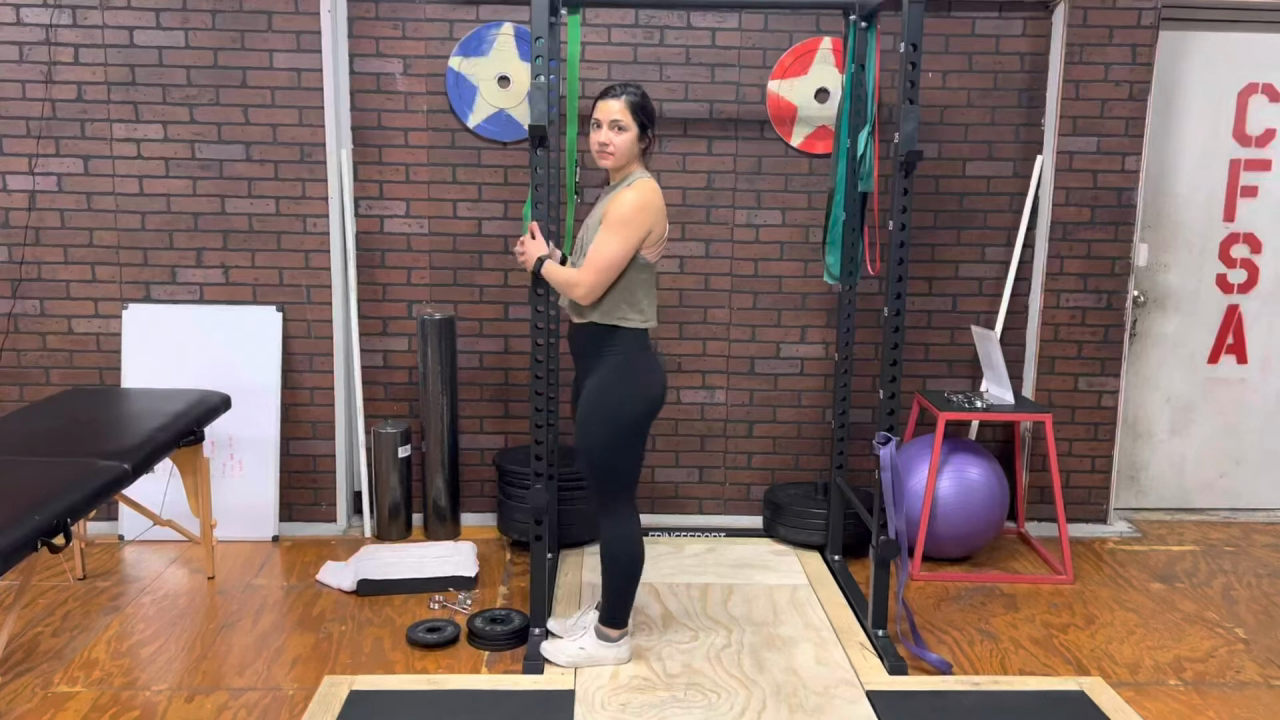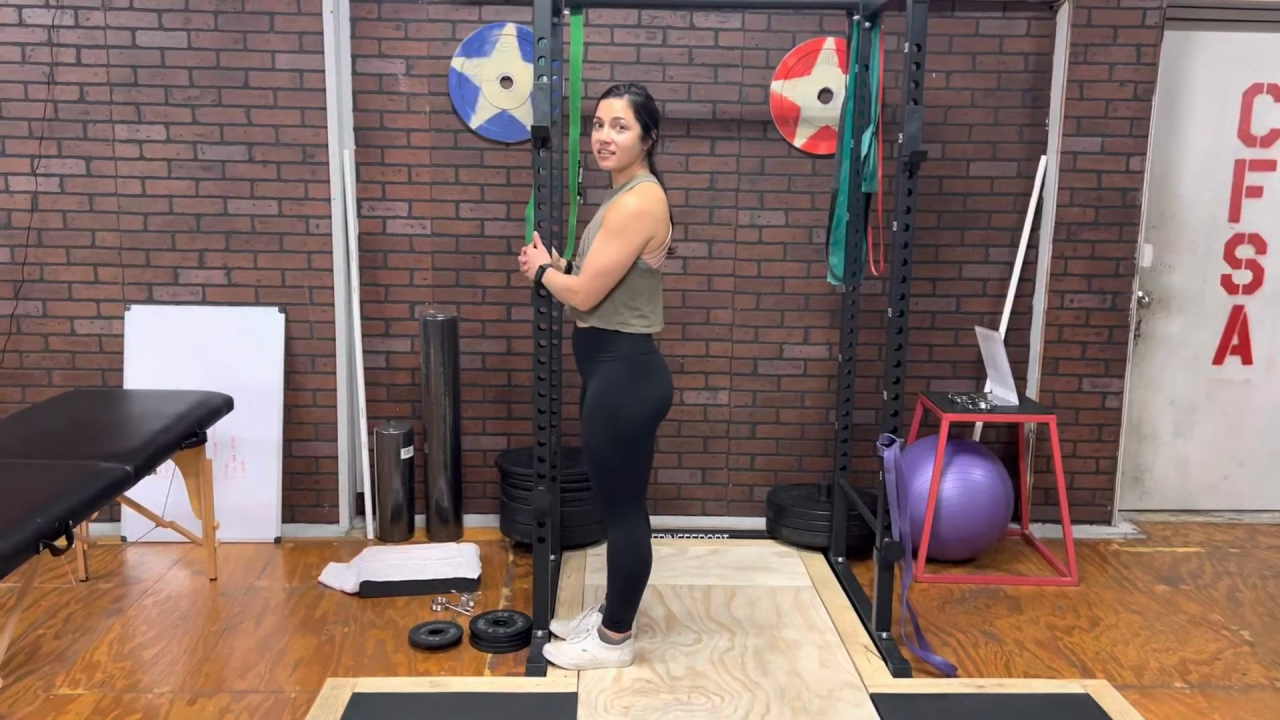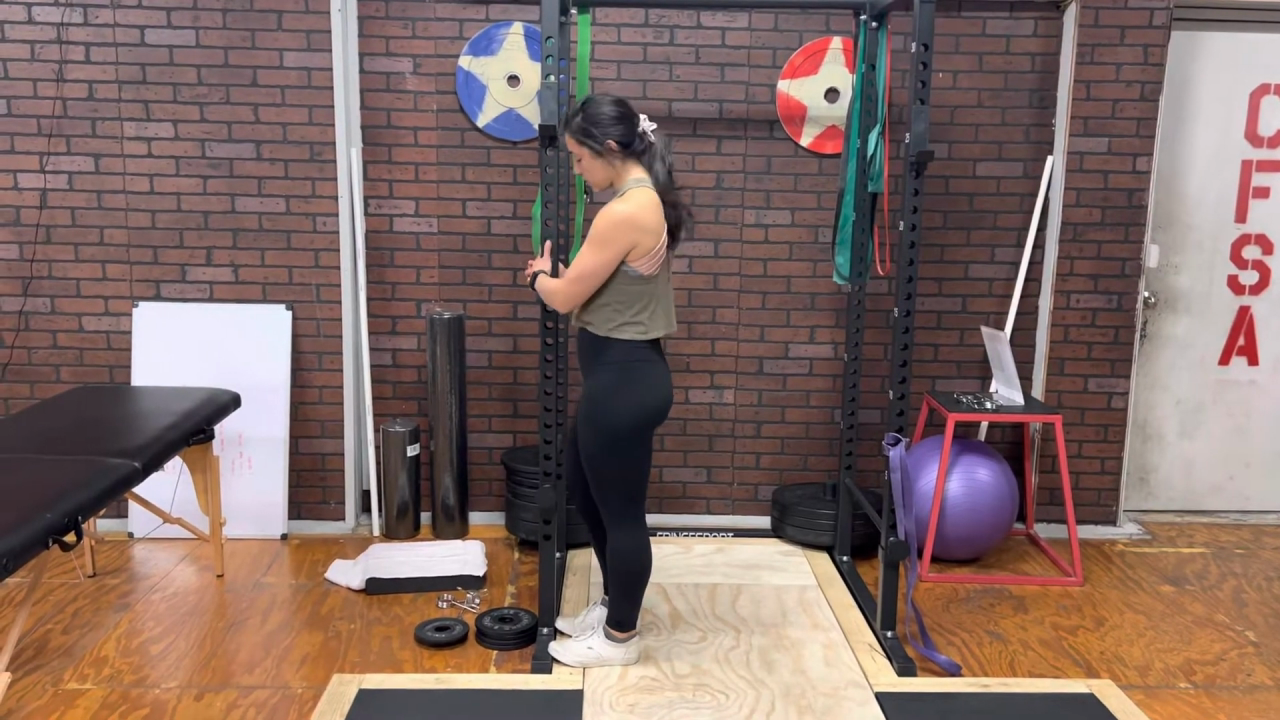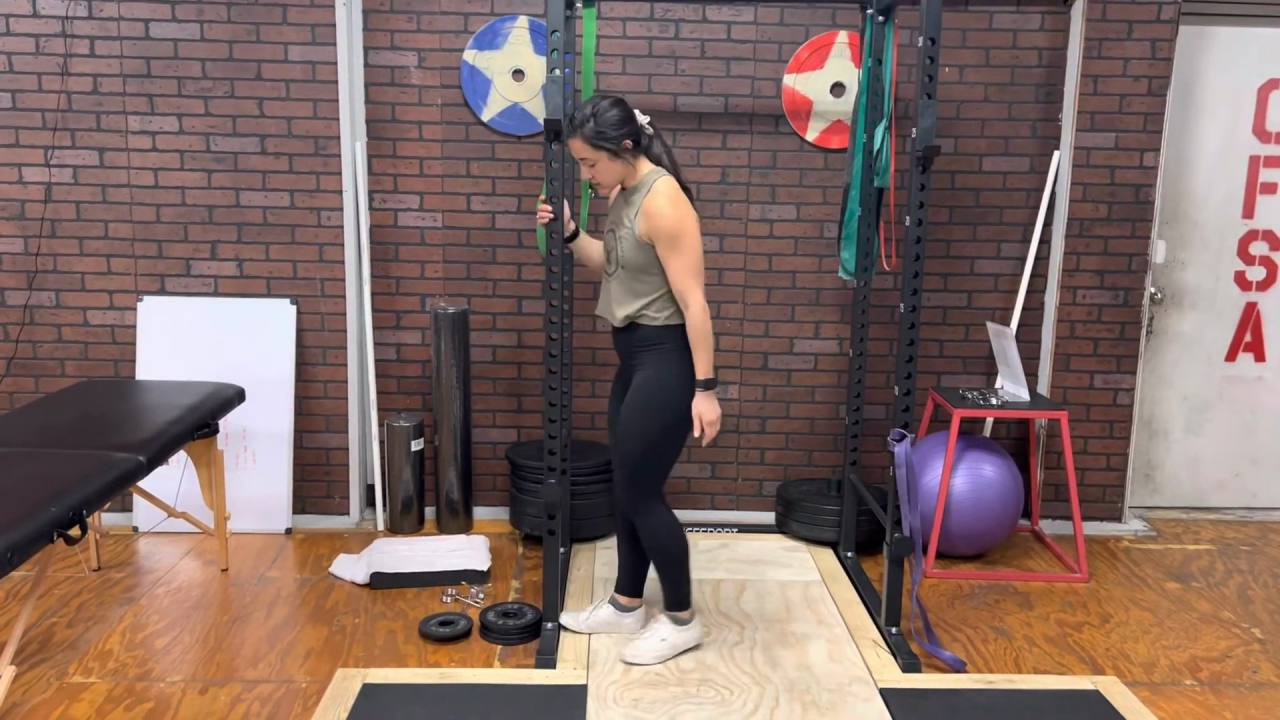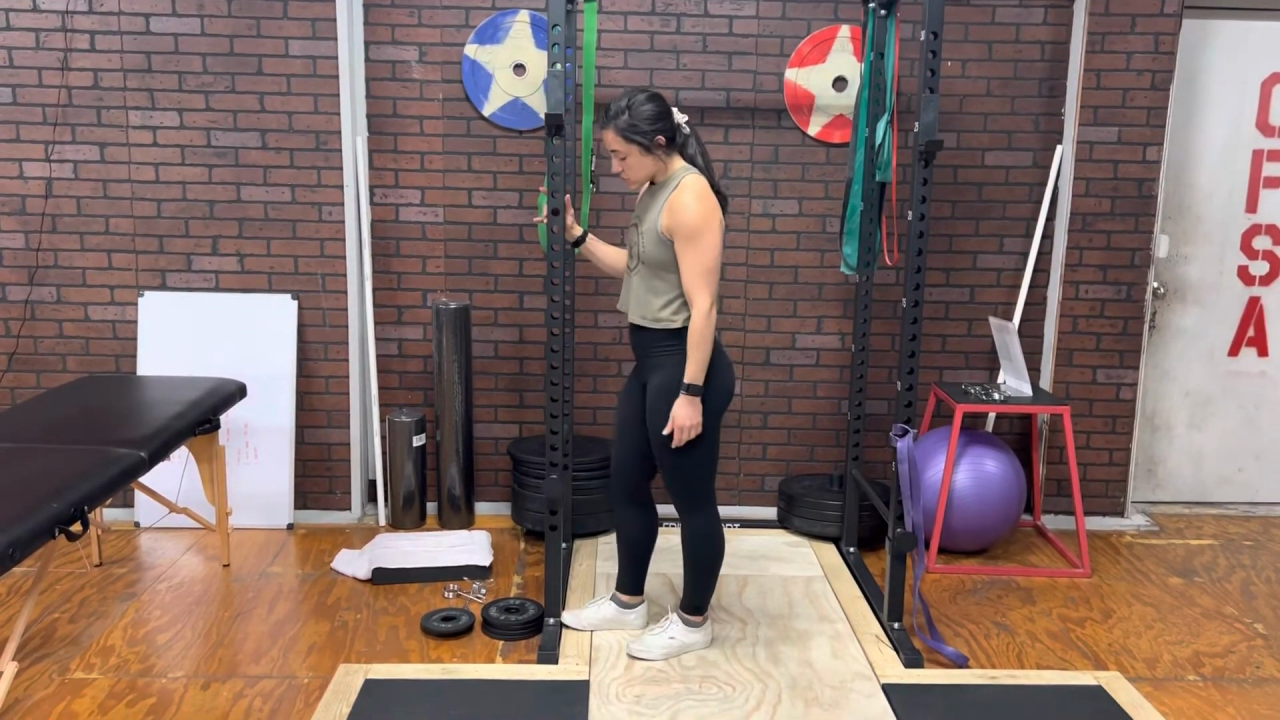
dt=1s
person 1, frame 1
left shoulder: (637, 197)
right shoulder: (616, 194)
left elbow: (586, 287)
left wrist: (540, 262)
right wrist: (550, 256)
left hip: (621, 368)
right hip: (602, 364)
left knee: (612, 502)
right knee: (608, 496)
left ankle: (611, 636)
right ankle: (608, 611)
person 1, frame 2
left shoulder: (638, 202)
right shoulder: (625, 197)
left elbow: (585, 294)
left wrist: (541, 270)
right wrist: (557, 264)
left hip: (625, 374)
right hip: (611, 371)
left knee: (623, 509)
right knee: (616, 503)
left ankle: (615, 639)
right ankle: (612, 613)
person 1, frame 3
left shoulder: (624, 212)
right shoulder: (646, 198)
left elbow: (566, 297)
left wrist: (538, 277)
right wrist: (555, 274)
left hip: (623, 379)
right hip: (621, 372)
left knee: (620, 511)
right knee: (585, 490)
left ankle: (619, 637)
right ankle: (614, 606)
person 1, frame 4
left shoulder: (663, 201)
right shoulder: (624, 193)
left elbow: (694, 302)
left wrist: (704, 388)
right wrist: (569, 232)
left hip: (666, 360)
right hip: (634, 357)
left knee: (640, 494)
right knee: (630, 490)
left ankle: (680, 619)
right ankle: (626, 603)
person 1, frame 5
left shoulder: (690, 198)
right shoulder: (654, 190)
left elbow: (703, 305)
left wrist: (691, 393)
right wrist: (577, 236)
left hip: (685, 365)
right hip: (651, 362)
left knee: (691, 499)
right knee: (626, 484)
left ankle: (693, 621)
right ankle: (628, 601)
